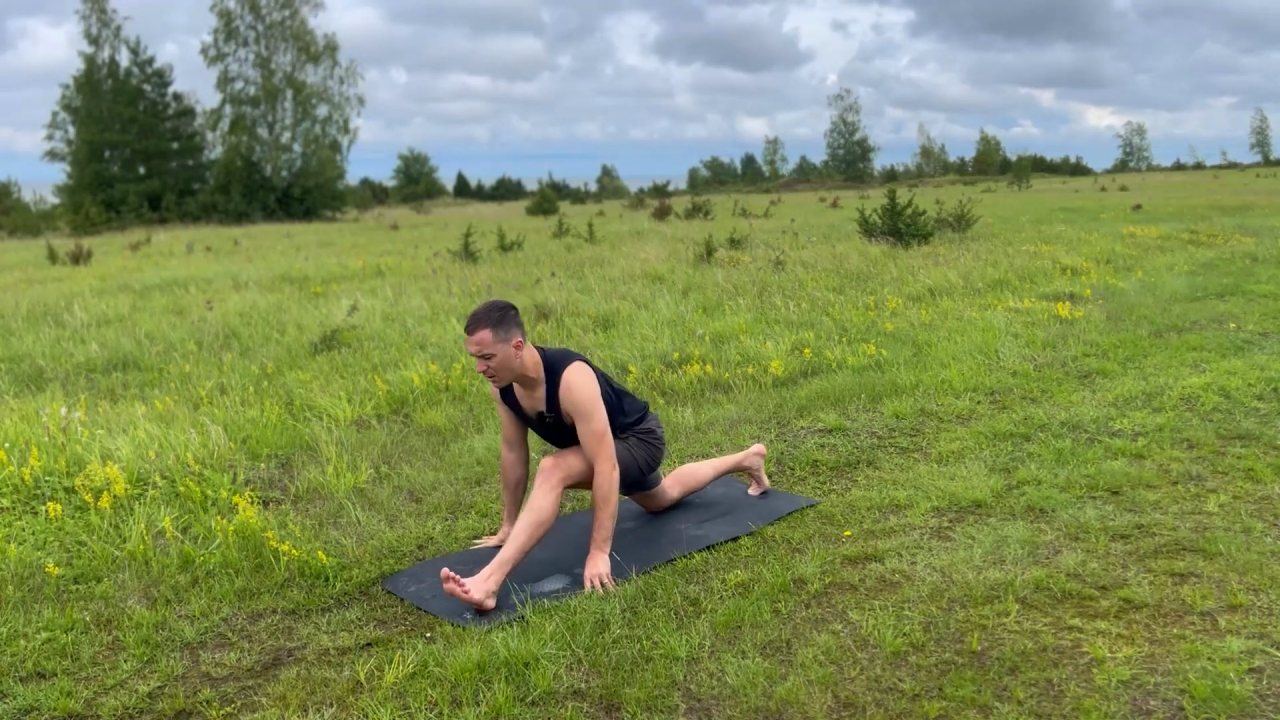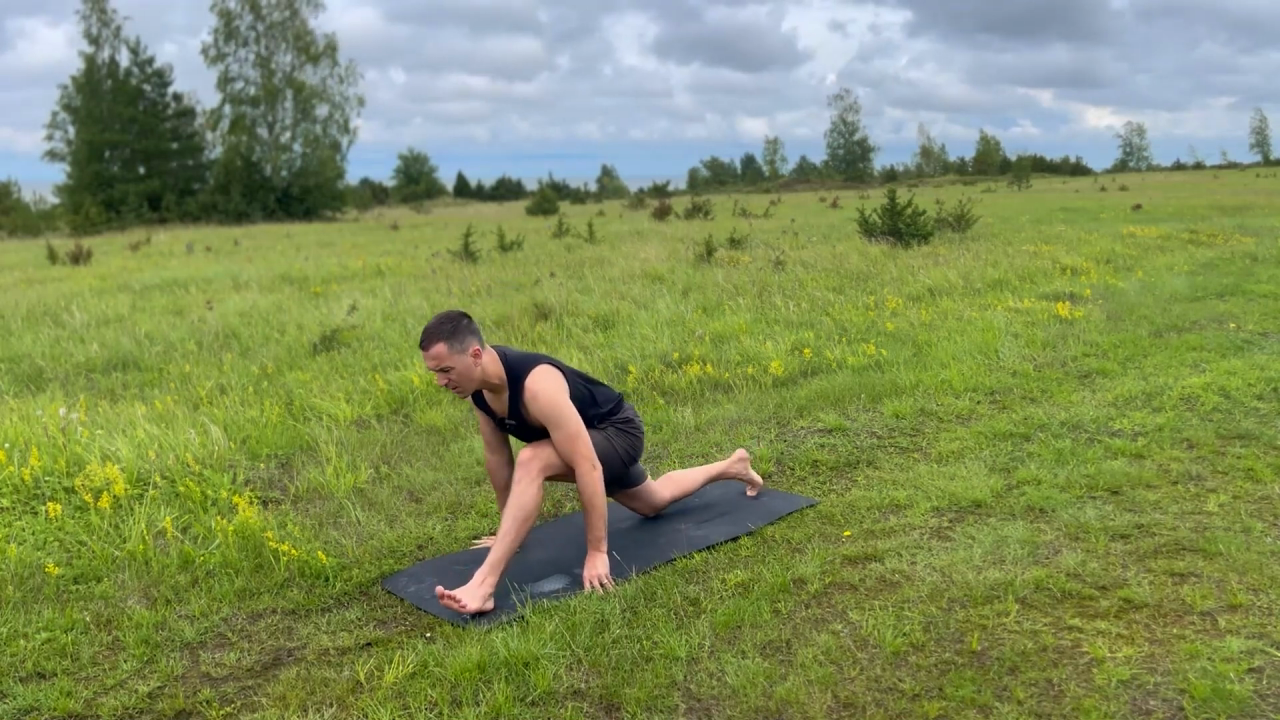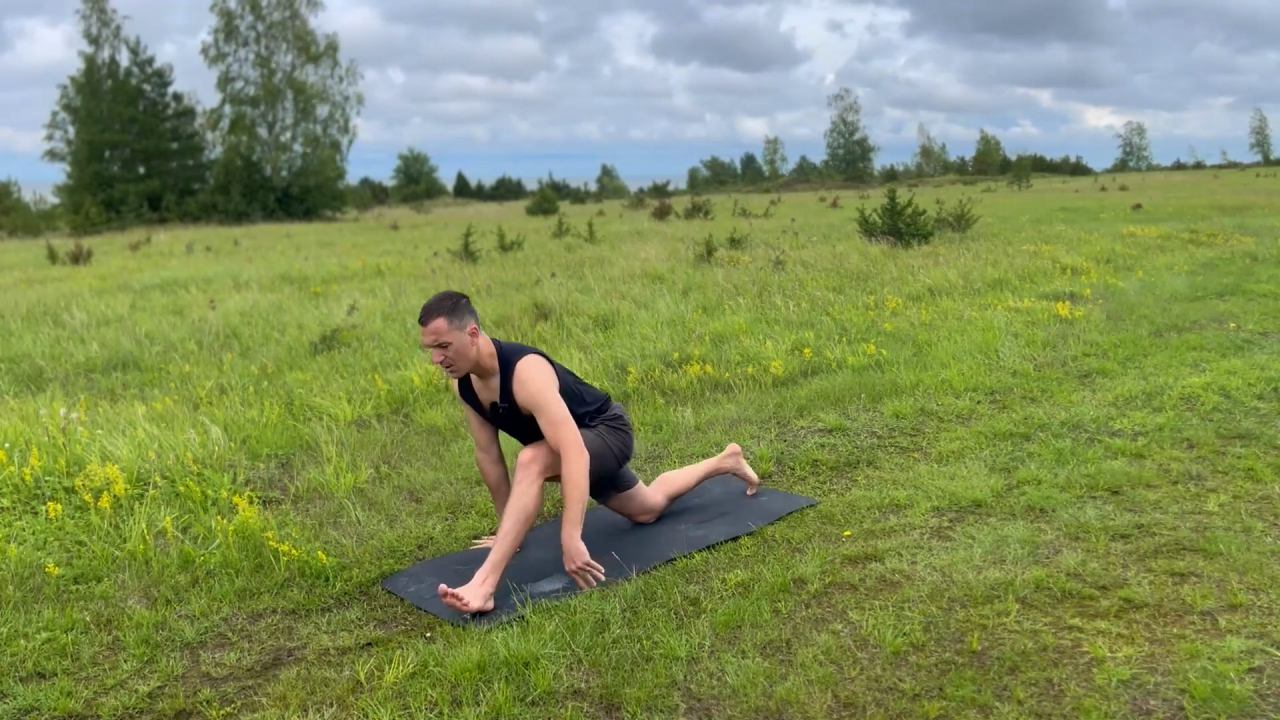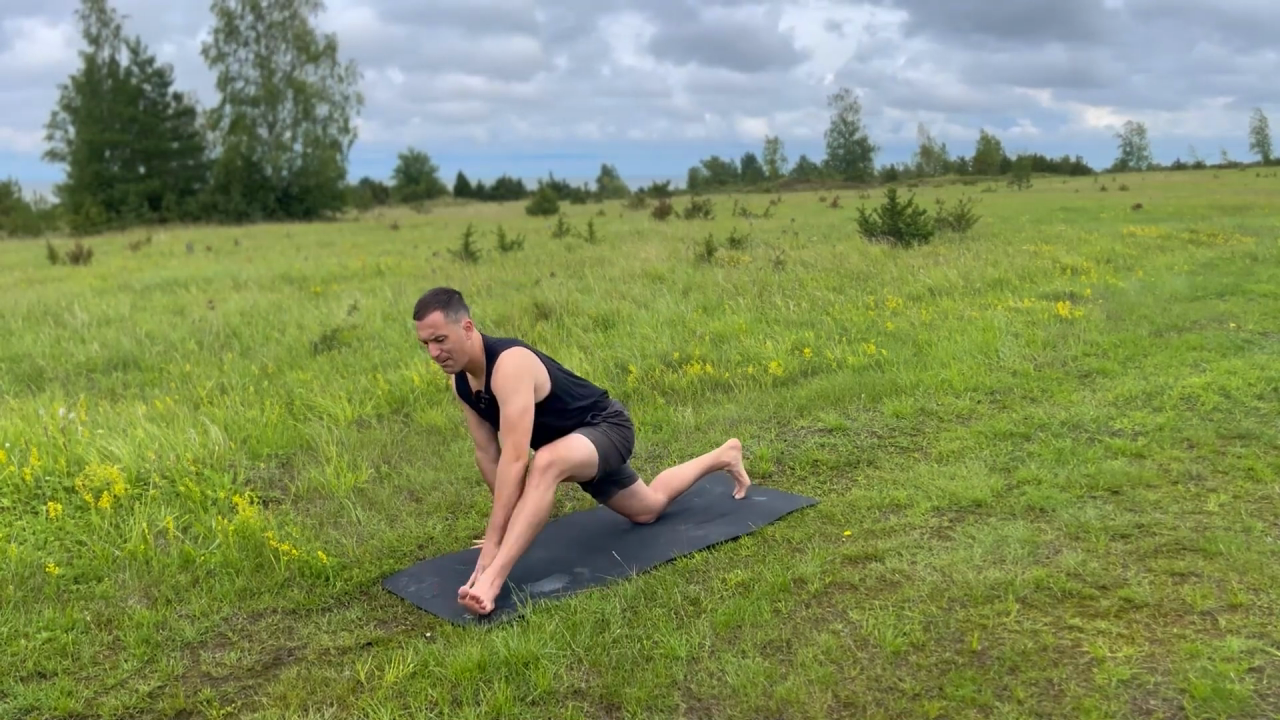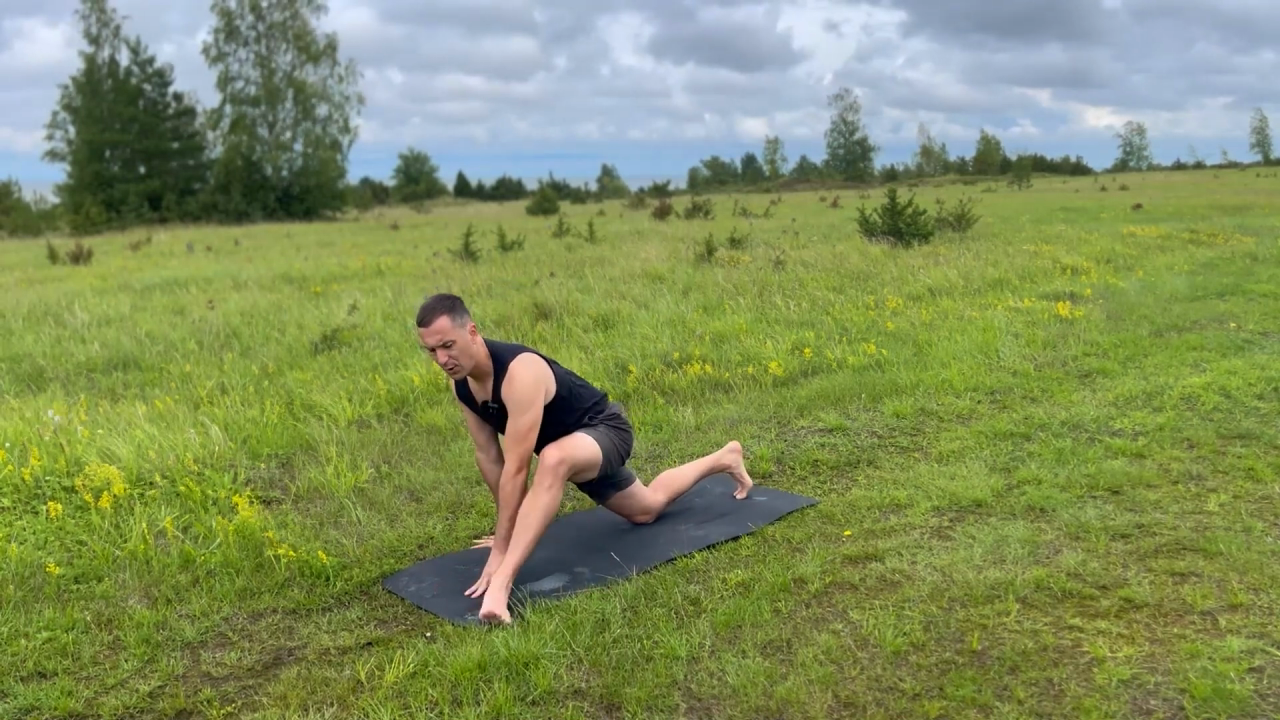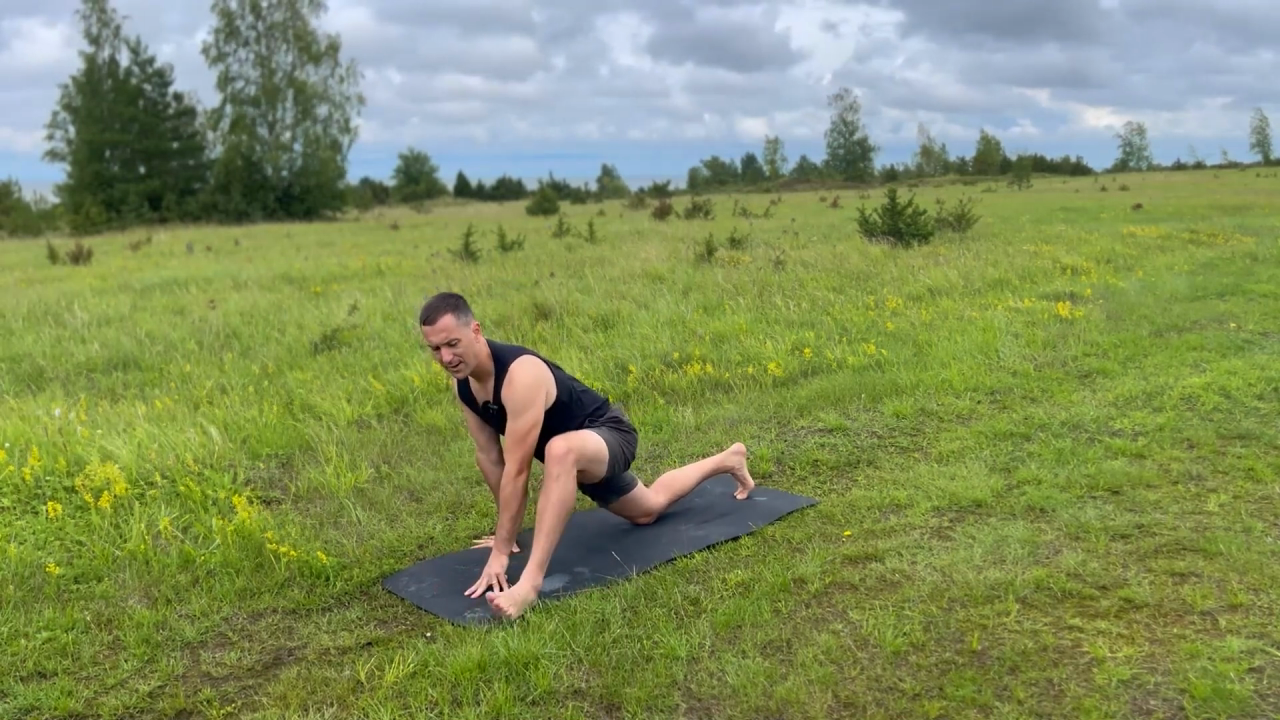
dt=0.5s
person 1, frame 1
left shoulder: (572, 380)
right shoulder: (503, 383)
left elbow: (606, 469)
right elbow: (513, 453)
left wrist: (599, 552)
right wrist: (508, 526)
left hip: (638, 438)
right hip: (613, 442)
left knee: (553, 470)
right knee: (664, 498)
left ankle: (489, 582)
right ankle: (746, 459)
person 1, frame 2
left shoulder: (537, 386)
right shoulder: (476, 381)
left elbow: (588, 468)
right elbow: (496, 455)
left wrist: (597, 552)
right wrist: (506, 530)
left hip: (617, 430)
right hip: (591, 435)
left knee: (532, 461)
right knee: (653, 505)
left ankle: (483, 586)
right ankle: (731, 466)
person 1, frame 3
left shoulder: (525, 372)
right shoulder: (462, 383)
left elbow: (574, 453)
right elbow: (487, 455)
left wrist: (571, 537)
right wrist: (506, 529)
left hip: (606, 430)
right hip: (586, 441)
left knee: (532, 461)
right knee: (649, 509)
left ankle: (485, 583)
right ankle: (726, 460)
person 1, frame 4
left shoulder: (510, 365)
right shoulder: (460, 381)
left elbow: (514, 459)
right elbow: (486, 453)
left wrist: (492, 546)
right wrist: (505, 529)
left hip: (605, 427)
right hip: (578, 443)
left knee: (547, 463)
right knee: (649, 510)
left ankle: (491, 582)
right ankle: (723, 456)
person 1, frame 5
left shoulder: (519, 372)
right shoulder: (460, 383)
left elbow: (516, 467)
right elbow: (488, 455)
left wrist: (501, 550)
right wrist: (506, 532)
left hip: (604, 429)
right hip: (579, 447)
left knee: (553, 460)
right knee: (647, 510)
left ankle: (504, 583)
right ankle: (724, 459)
person 1, frame 6
left shoulder: (520, 374)
right shoulder: (462, 383)
left elbow: (517, 469)
right elbow: (488, 456)
left wrist: (500, 551)
right wrist: (505, 532)
left hip: (608, 435)
right hip: (584, 453)
left knee: (561, 450)
right knee: (649, 511)
left ankle: (530, 582)
right ankle: (727, 460)
